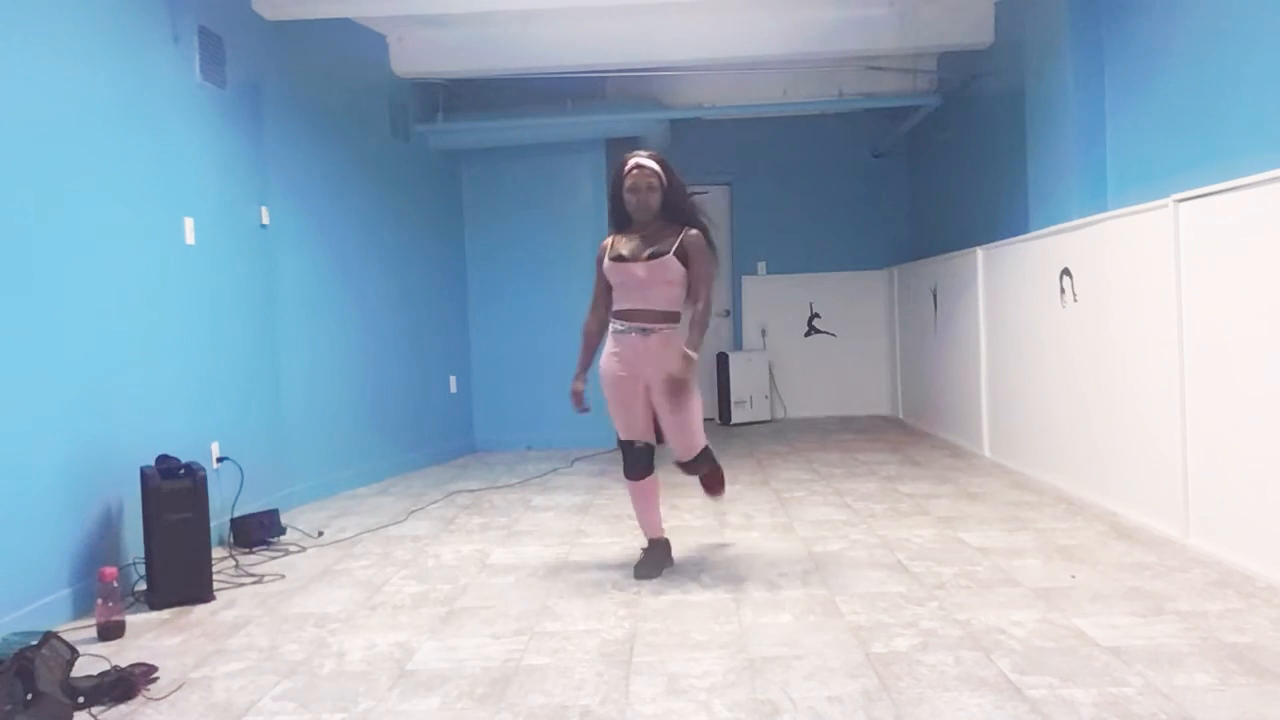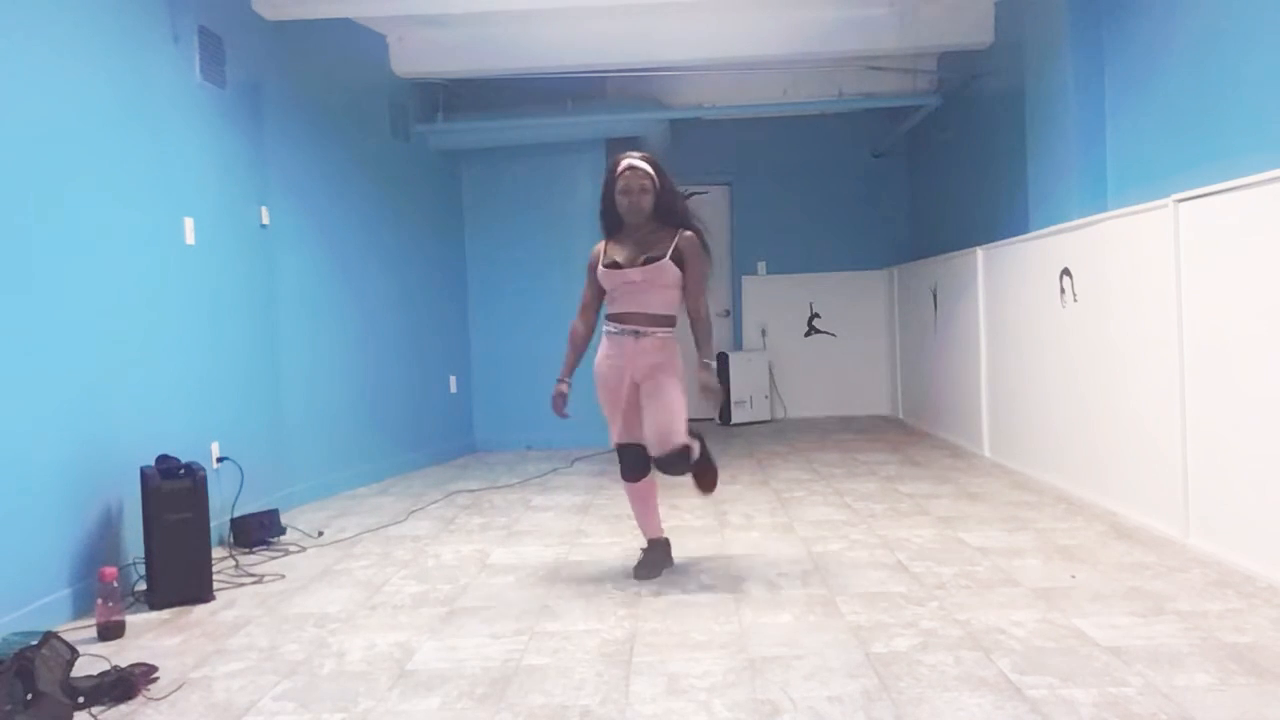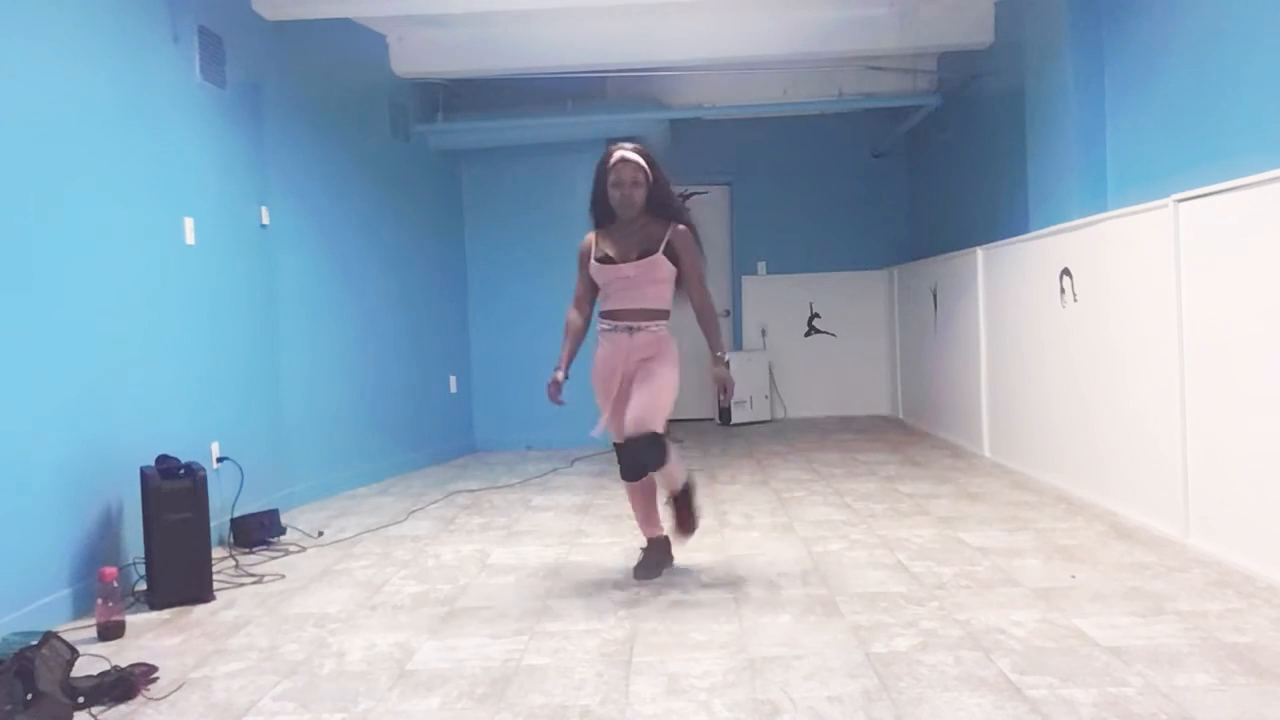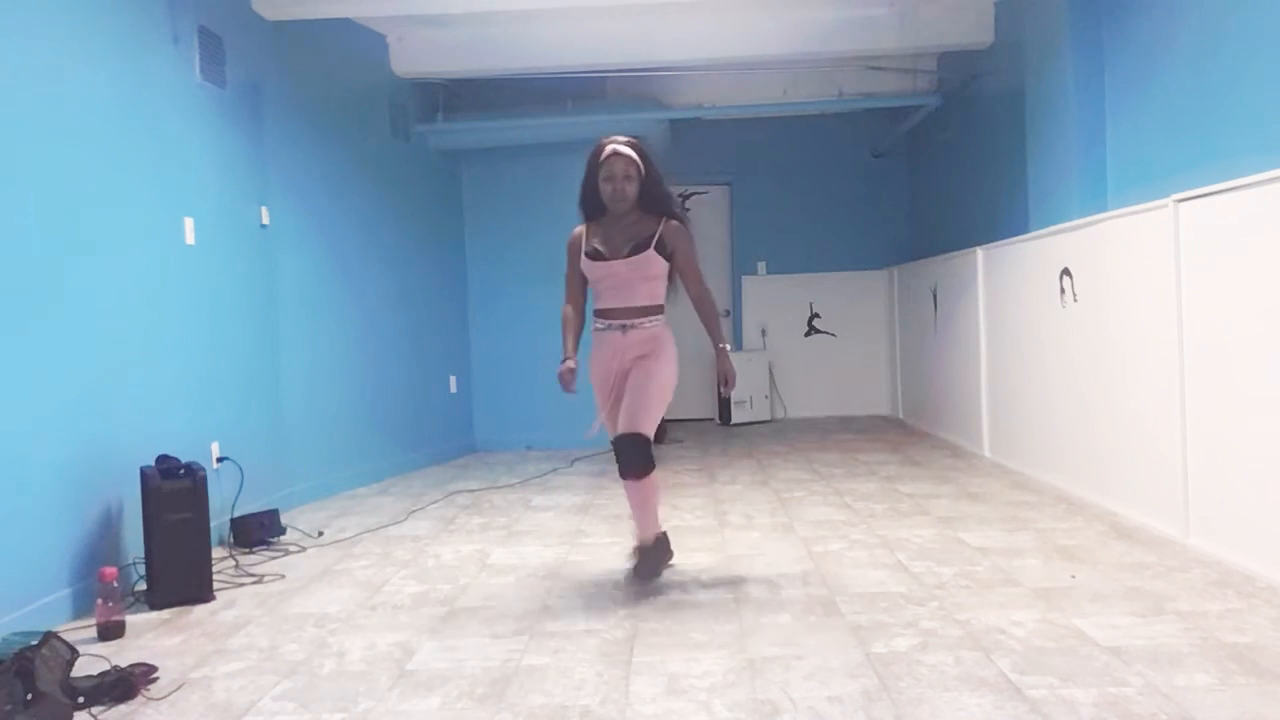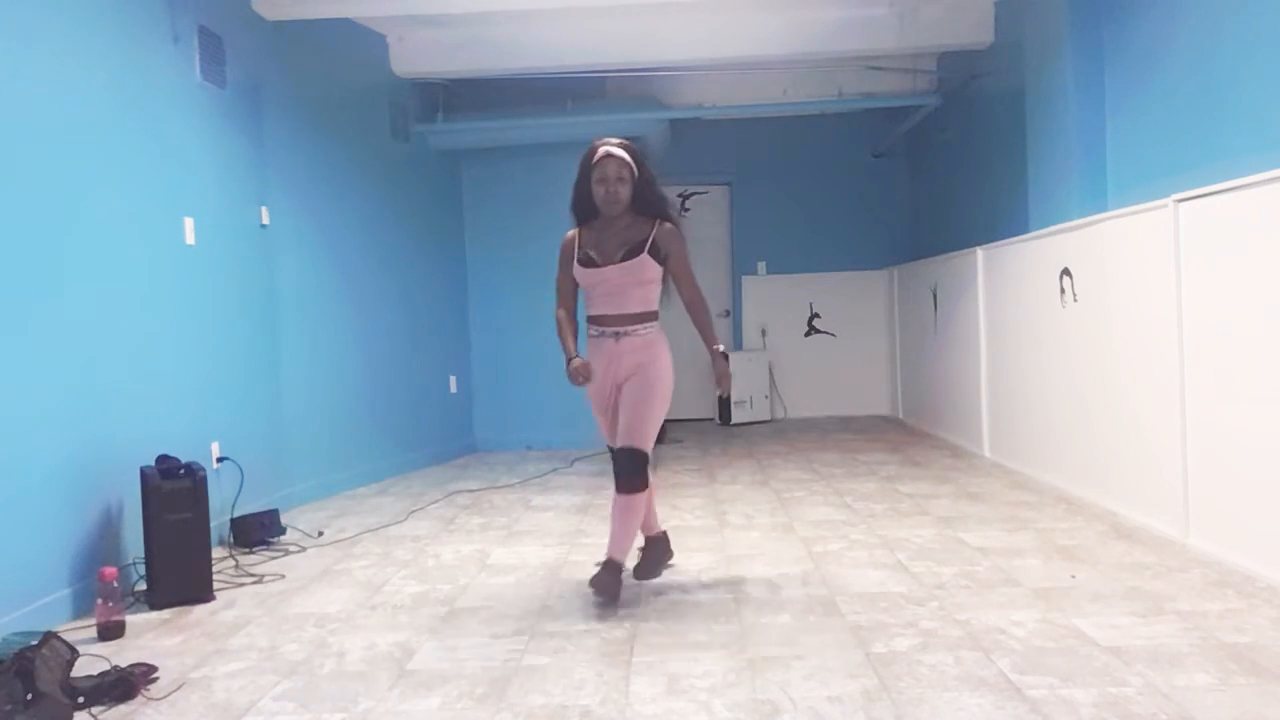
dt=0.1s
person 1, frame 1
left shoulder: (689, 239)
right shoulder: (610, 246)
left elbow: (702, 303)
right elbow: (596, 313)
left wrist: (688, 357)
right wrist: (581, 373)
left hip: (669, 353)
right hip: (619, 354)
left knee: (687, 450)
right knee: (635, 450)
left ankle: (705, 461)
right ankle: (656, 543)
person 1, frame 2
left shoulder: (683, 243)
right shoulder: (602, 250)
left elbow: (698, 308)
right elbow: (585, 316)
left wrist: (705, 366)
right wrist: (566, 376)
left hip: (661, 355)
right hip: (612, 357)
left knee: (666, 451)
right knee: (629, 453)
left ankle: (692, 451)
right ankle: (656, 544)
person 1, frame 3
left shoulder: (676, 235)
right shoulder: (592, 243)
left elbow: (700, 300)
right elbow: (579, 308)
left wrist: (718, 358)
right wrist: (563, 366)
left hip: (656, 349)
right hip: (608, 353)
left knee: (643, 438)
right knee: (627, 451)
left ankle: (679, 486)
right ankle: (655, 542)
person 1, frame 4
left shoulder: (668, 230)
right shoulder: (581, 238)
left elbow: (698, 293)
right elbow: (573, 302)
left wrist: (722, 351)
right wrist: (568, 355)
left hip: (651, 346)
right hip: (603, 351)
left knee: (634, 443)
right knee: (624, 449)
left ankle: (650, 542)
right ankle: (653, 539)
person 1, frame 5
left shoulder: (661, 233)
right shoulder: (574, 242)
left elbow: (691, 296)
right elbow: (564, 306)
left wrist: (716, 353)
right wrist: (571, 355)
left hip: (647, 353)
right hip: (598, 357)
left knee: (632, 457)
right knee: (623, 458)
left ankle: (612, 564)
right ankle: (656, 540)
